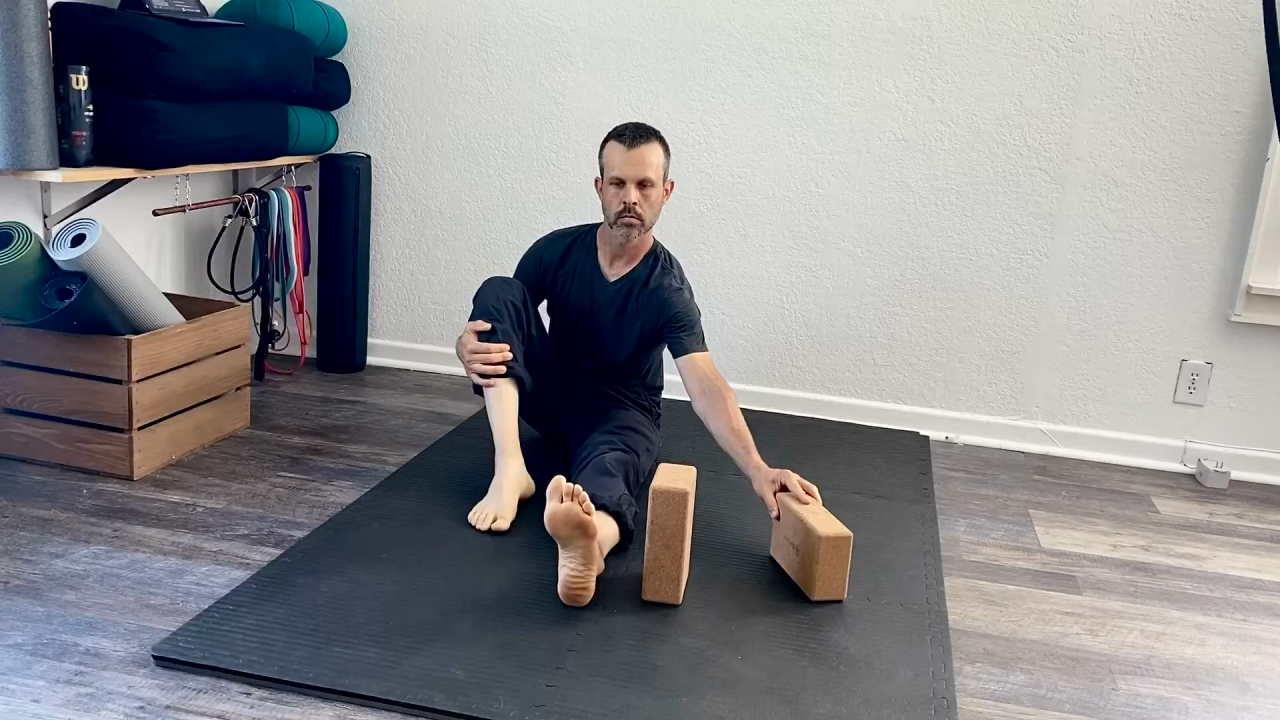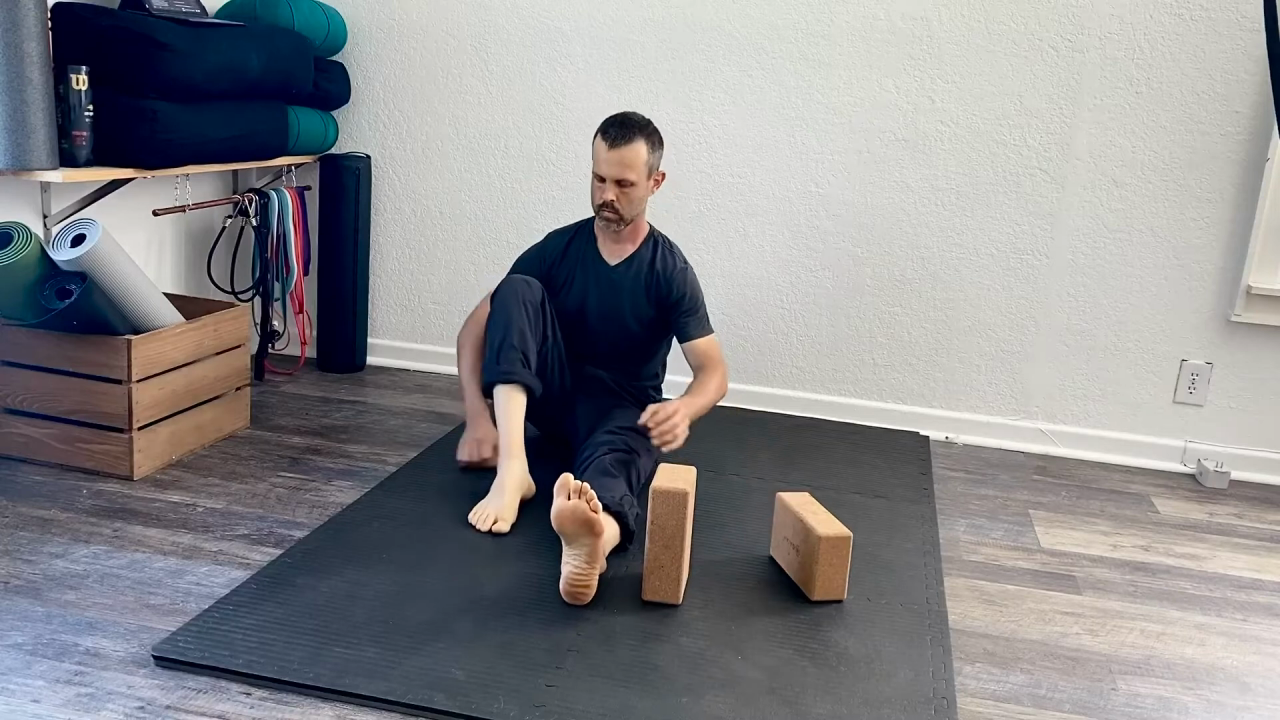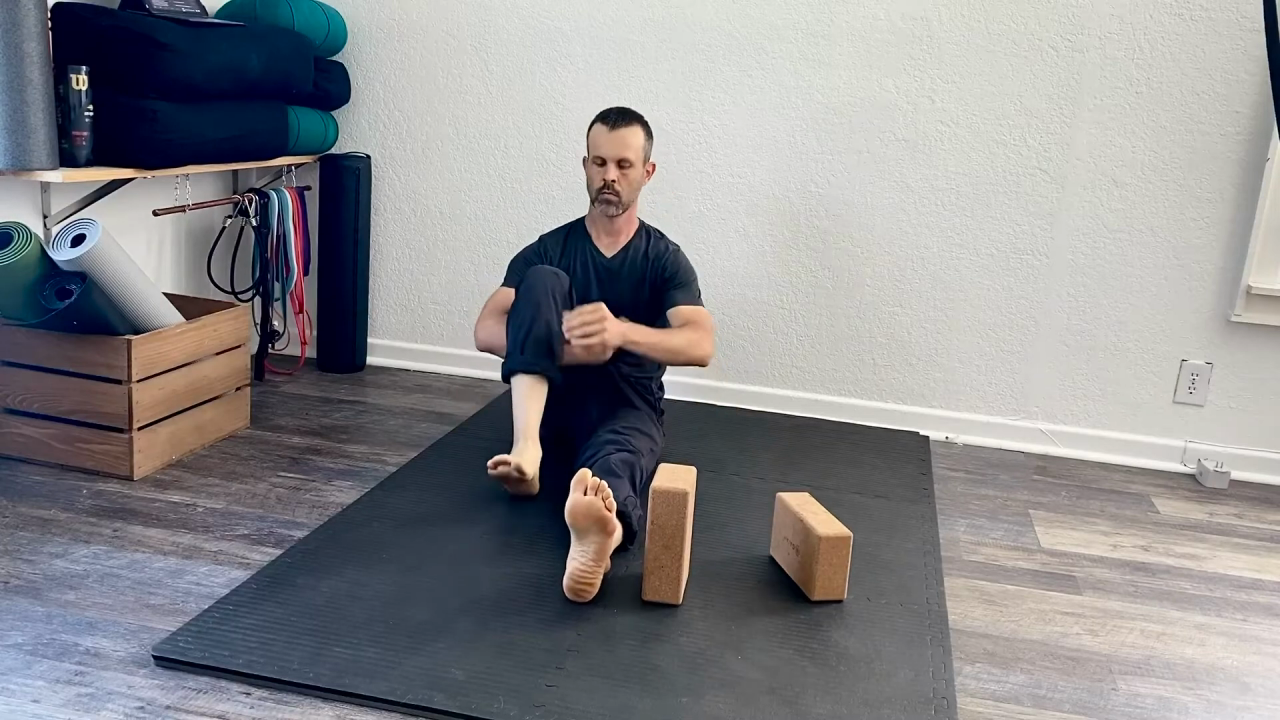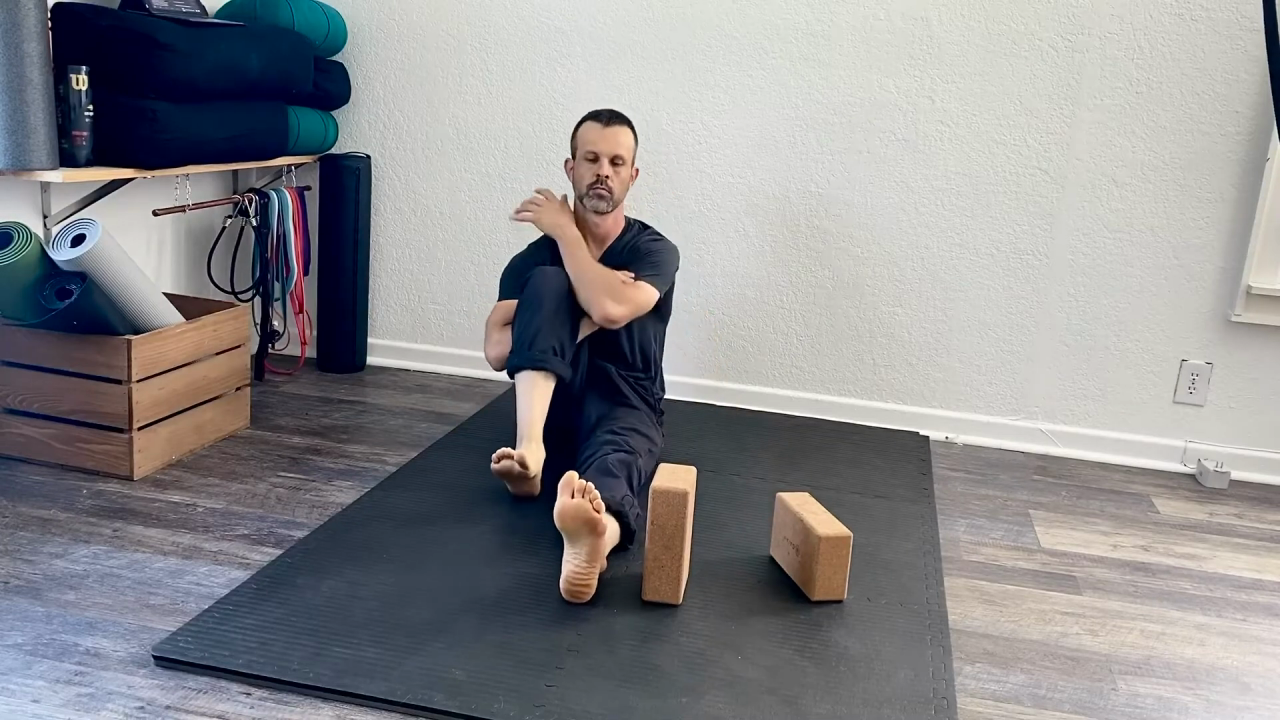
dt=0.5s
person 1, frame 1
left shoulder: (667, 288)
right shoulder: (556, 251)
left elbow: (706, 385)
right elbow: (499, 316)
left wrist: (755, 467)
right wrist: (471, 347)
left hip: (621, 408)
right hip: (551, 391)
left knee: (608, 468)
right knee: (497, 292)
left ankle: (586, 543)
right ankle: (510, 469)
person 1, frame 2
left shoulder: (669, 271)
right shoulder: (558, 247)
left elbow: (712, 368)
right elbow: (479, 326)
left wrist: (683, 410)
right wrist: (478, 417)
left hip: (623, 408)
right hip: (555, 394)
left knee: (608, 468)
right knee: (517, 290)
left ankle: (592, 542)
right ankle: (513, 470)
person 1, frame 3
left shoulder: (665, 259)
right shoulder: (549, 251)
left elbow: (701, 348)
right elbow: (487, 333)
left wrist: (620, 333)
right wrist: (575, 345)
left hip: (626, 406)
right hip: (554, 399)
left knee: (613, 470)
right knee: (542, 282)
left ankle: (596, 540)
right ankle: (527, 448)
person 1, frame 4
left shoulder: (654, 250)
right shoulder: (532, 257)
left elbow: (612, 309)
right elbow: (497, 351)
left wrist: (563, 229)
right wrist: (586, 318)
left hip: (626, 407)
right hip: (554, 403)
left knee: (609, 470)
right knee: (547, 283)
left ankle: (592, 543)
right ankle: (530, 448)
